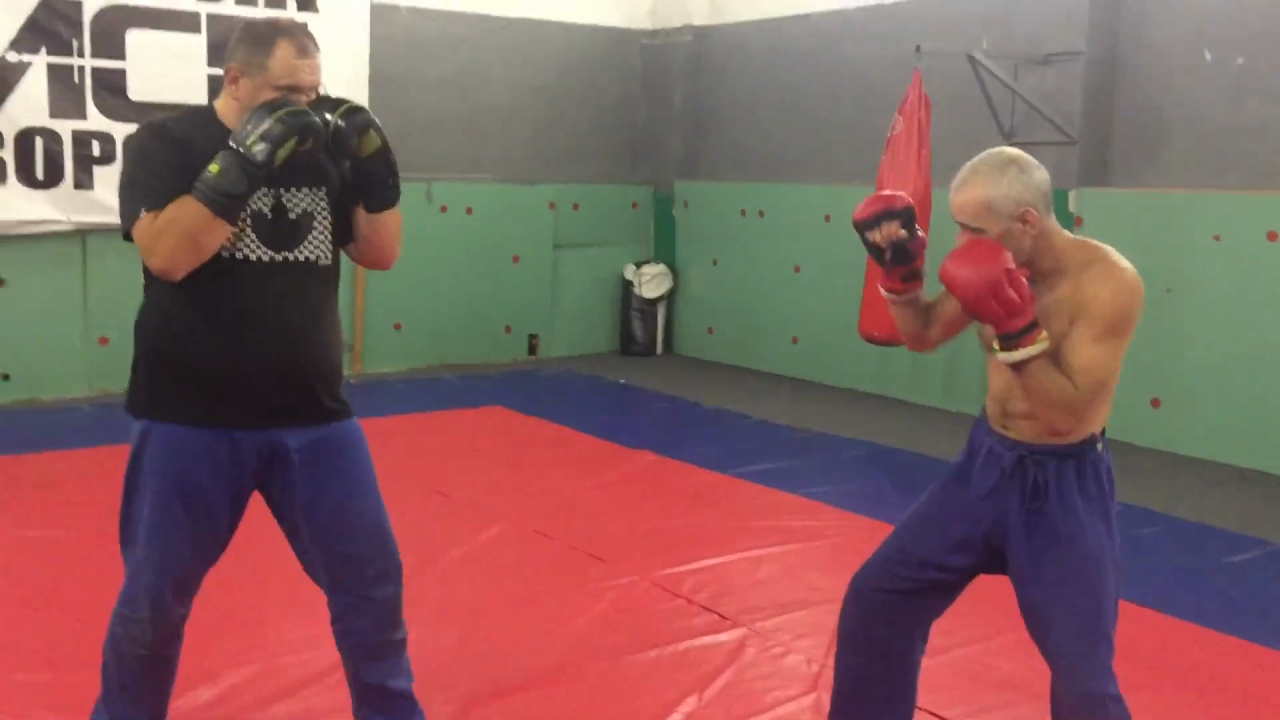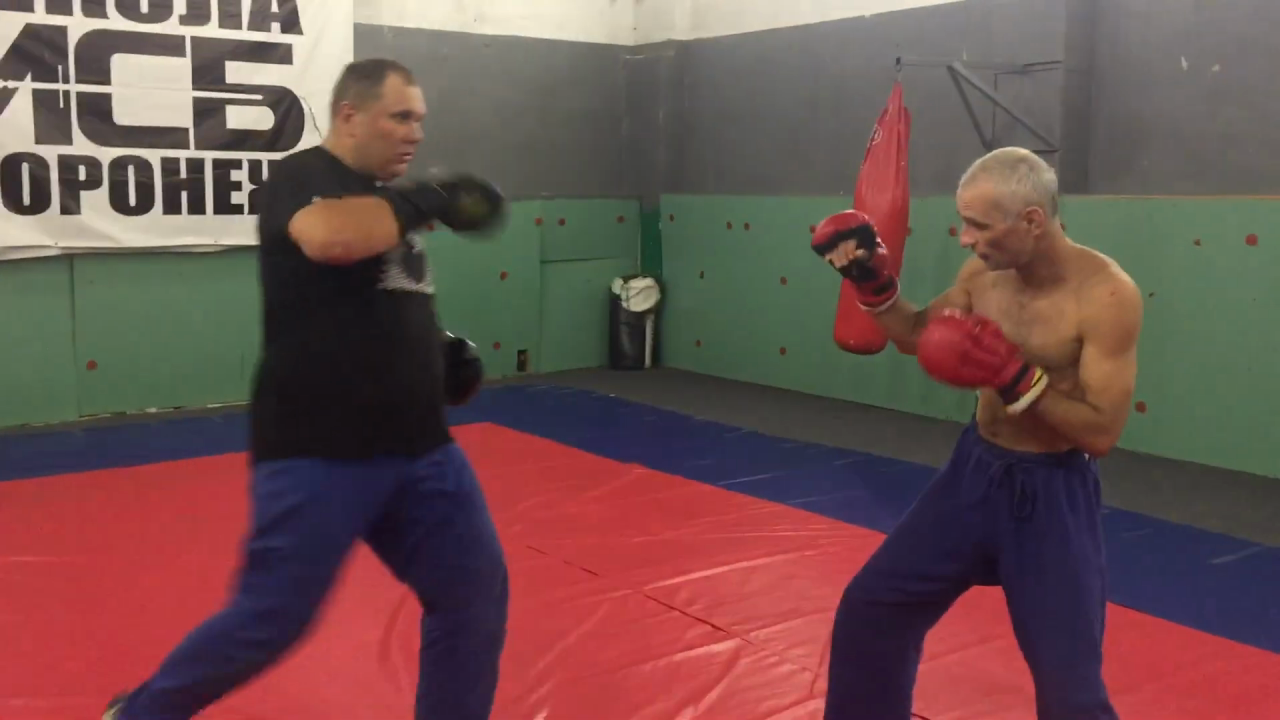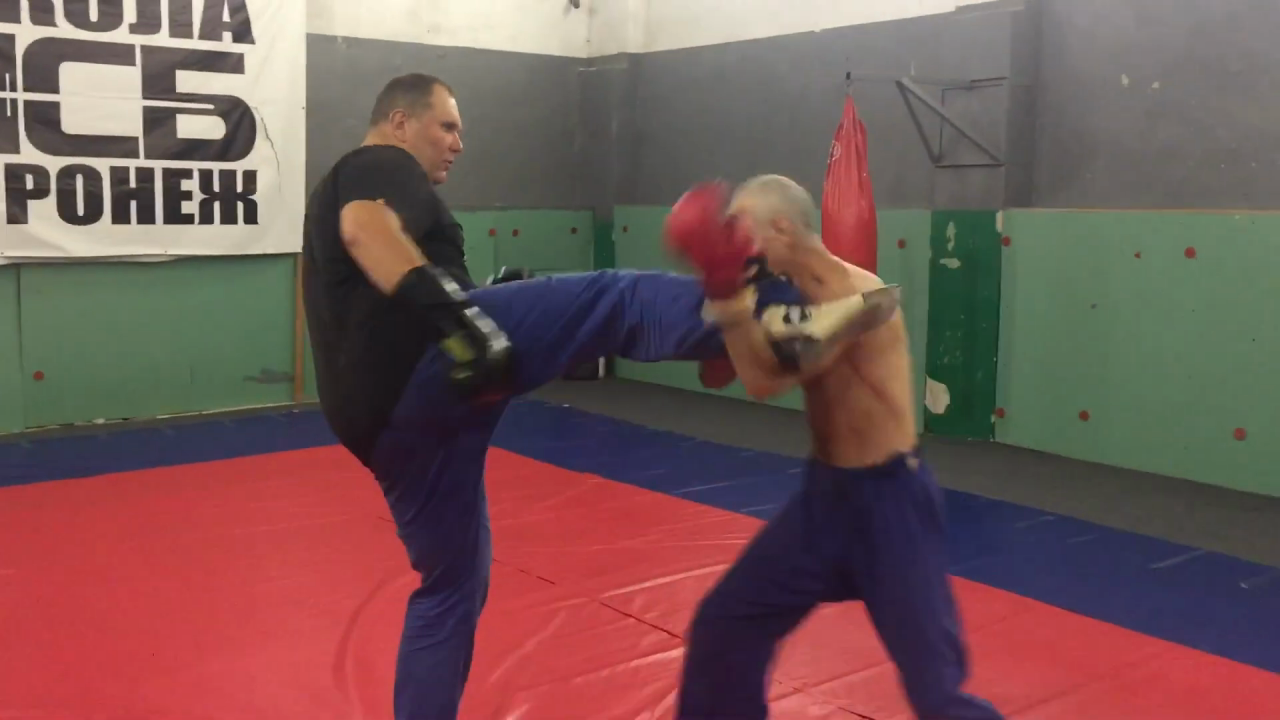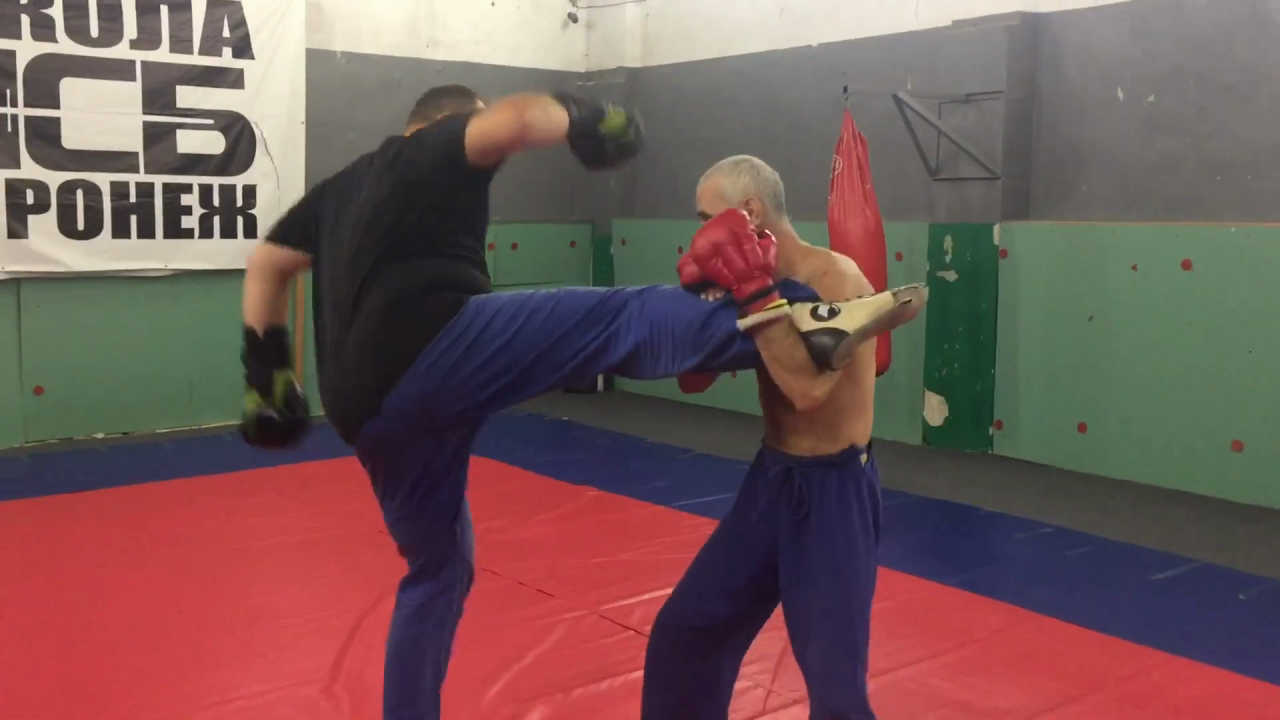
dt=0.5s
person 1, frame 1
left shoulder: (321, 152)
right shoulder: (165, 144)
left elbow: (381, 254)
right elbow: (166, 256)
left wrist: (374, 164)
right wrist: (245, 162)
left hip: (312, 413)
right hip: (191, 417)
left knee: (368, 572)
right knee: (156, 591)
person 1, frame 2
left shoulder: (385, 201)
right shoulder: (300, 177)
right elbow: (327, 236)
left wrist: (441, 348)
right wrist: (439, 200)
left hip: (415, 445)
right hip: (317, 449)
left knee: (474, 595)
right knee: (270, 620)
person 1, frame 3
left shoulder: (346, 189)
right shoulder: (377, 166)
right elbow: (368, 229)
left wrist: (476, 300)
right wrist: (454, 316)
left hip: (382, 418)
right hip: (420, 364)
left knee: (452, 584)
right knee: (605, 299)
right ankle: (779, 324)
person 1, frame 4
left shoulder: (344, 189)
right shoulder: (432, 153)
left elbow: (266, 264)
right elbow: (514, 121)
left wrist: (266, 374)
right wrist: (584, 117)
left hip: (375, 402)
right hip: (435, 351)
left knee: (438, 571)
right knee: (620, 319)
right ankle: (790, 326)
person 2, frame 1
left shoulder: (1109, 283)
right shoulder: (996, 264)
left elbow: (1065, 416)
right elbow: (921, 335)
left wrist: (1017, 328)
right wrist: (898, 271)
left hip: (1063, 484)
right hip: (986, 462)
right knee: (878, 594)
person 2, frame 2
left shoulder: (1107, 295)
right shoulder: (986, 271)
left elbow: (1101, 432)
right elbow: (915, 337)
left wrist: (1014, 379)
right wrist: (873, 285)
left hip: (1051, 493)
right hip: (974, 470)
right knee: (871, 606)
person 2, frame 3
left shoulder: (850, 296)
right shoulder: (789, 289)
left elbow: (764, 381)
left wrist: (729, 296)
right wrist: (730, 299)
left hip: (887, 499)
right hip: (826, 492)
right knee: (727, 620)
person 2, frame 4
left shoulder: (837, 279)
left elbow: (808, 389)
right elbow: (693, 379)
right wrist: (708, 306)
left hip: (833, 491)
right hip: (770, 480)
right knee: (685, 631)
